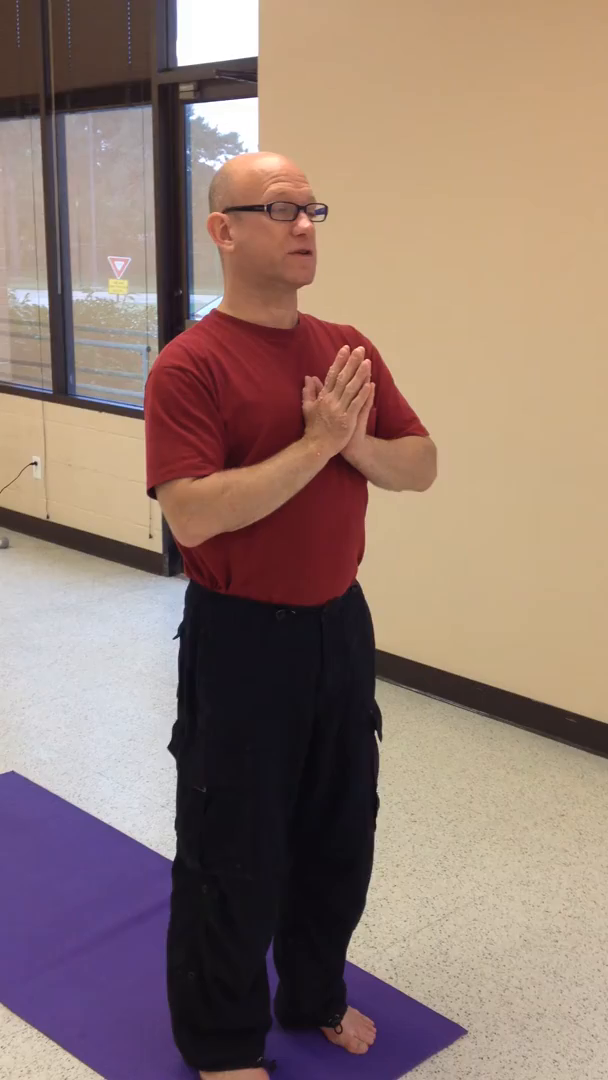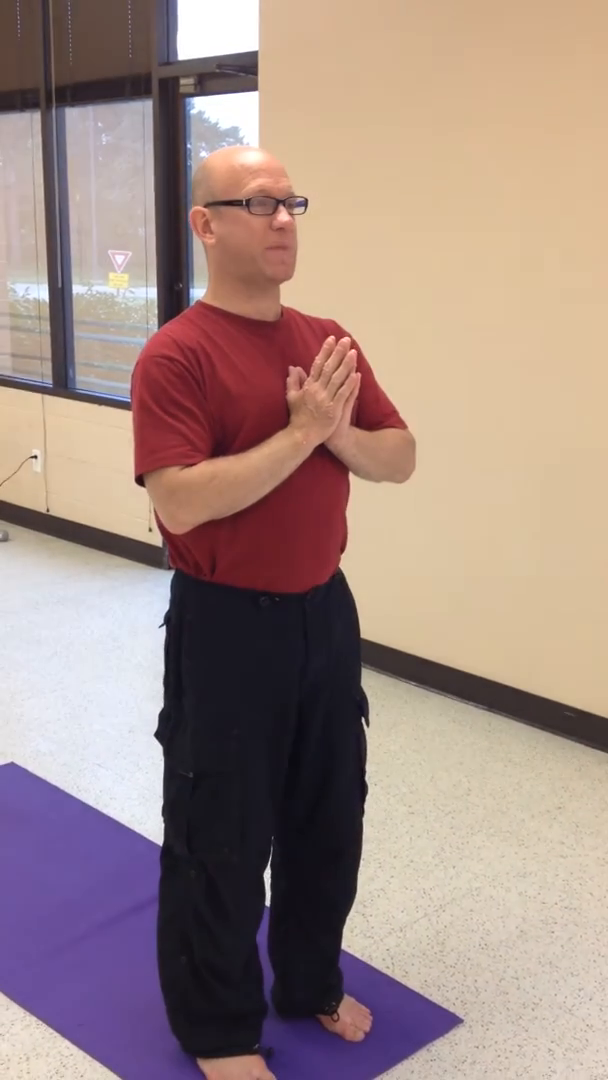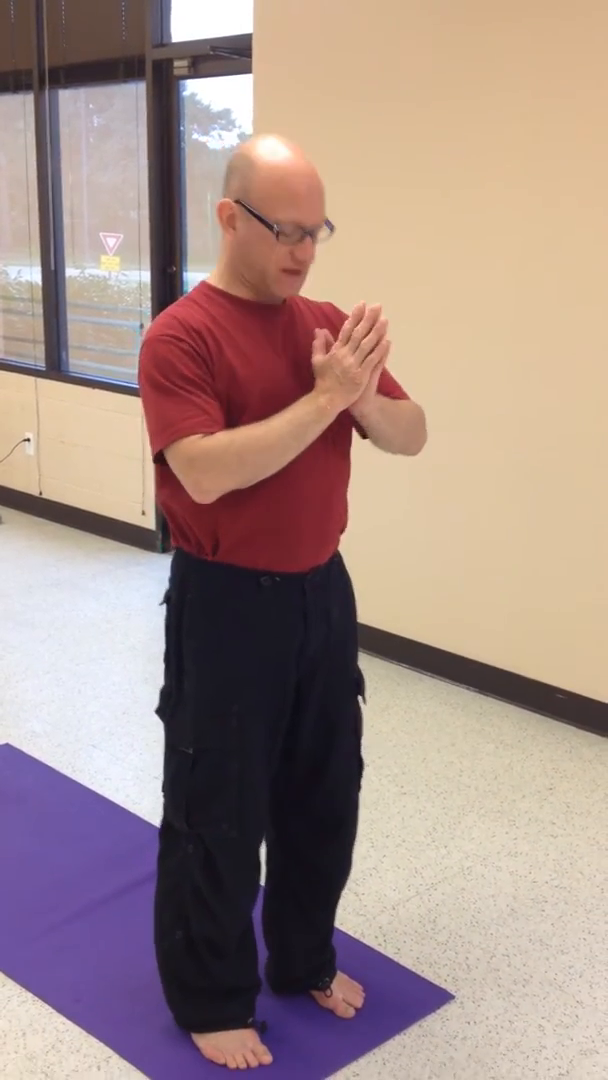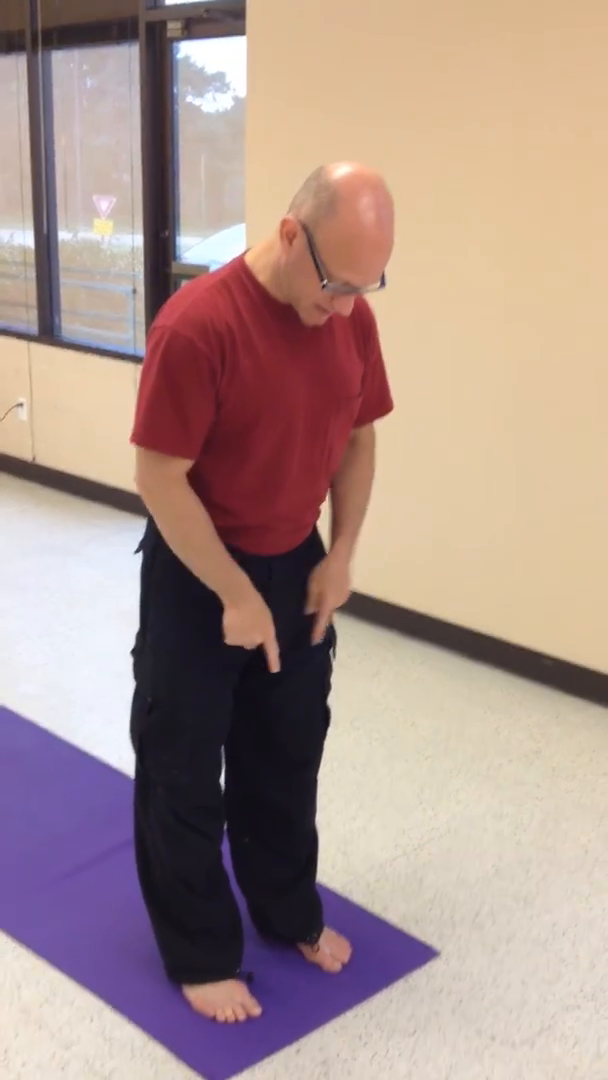
dt=1s
person 1, frame 1
left shoulder: (348, 349)
right shoulder: (189, 366)
left elbow: (422, 465)
right elbow: (191, 516)
left wrist: (355, 443)
right wrist: (314, 446)
left hip: (339, 625)
right hip: (240, 640)
left knee: (340, 832)
right knee: (232, 850)
left ankle: (314, 994)
person 1, frame 2
left shoulder: (328, 342)
right shoulder: (176, 356)
left elbow: (400, 457)
right elbow: (178, 503)
left wrist: (339, 432)
right wrist: (299, 434)
left hip: (324, 613)
right hip: (225, 628)
left knee: (329, 820)
right knee: (219, 839)
left ankle: (311, 983)
person 1, frame 3
left shoulder: (327, 321)
right shoulder: (181, 336)
left elbow: (411, 434)
right elbow: (204, 472)
left wrist: (363, 396)
right wrist: (324, 397)
left hip: (322, 592)
right hip: (226, 607)
left knee: (325, 796)
right knee: (217, 813)
left ankle: (304, 959)
right ankle: (211, 1003)
person 1, frame 4
left shoulder: (352, 318)
right shoulder: (197, 323)
right elbow: (160, 479)
left wrist: (339, 554)
right wrist: (236, 595)
left hip: (298, 567)
right hip: (199, 578)
left knee: (288, 755)
right knee: (184, 771)
left ankle: (289, 910)
right ankle: (199, 953)
